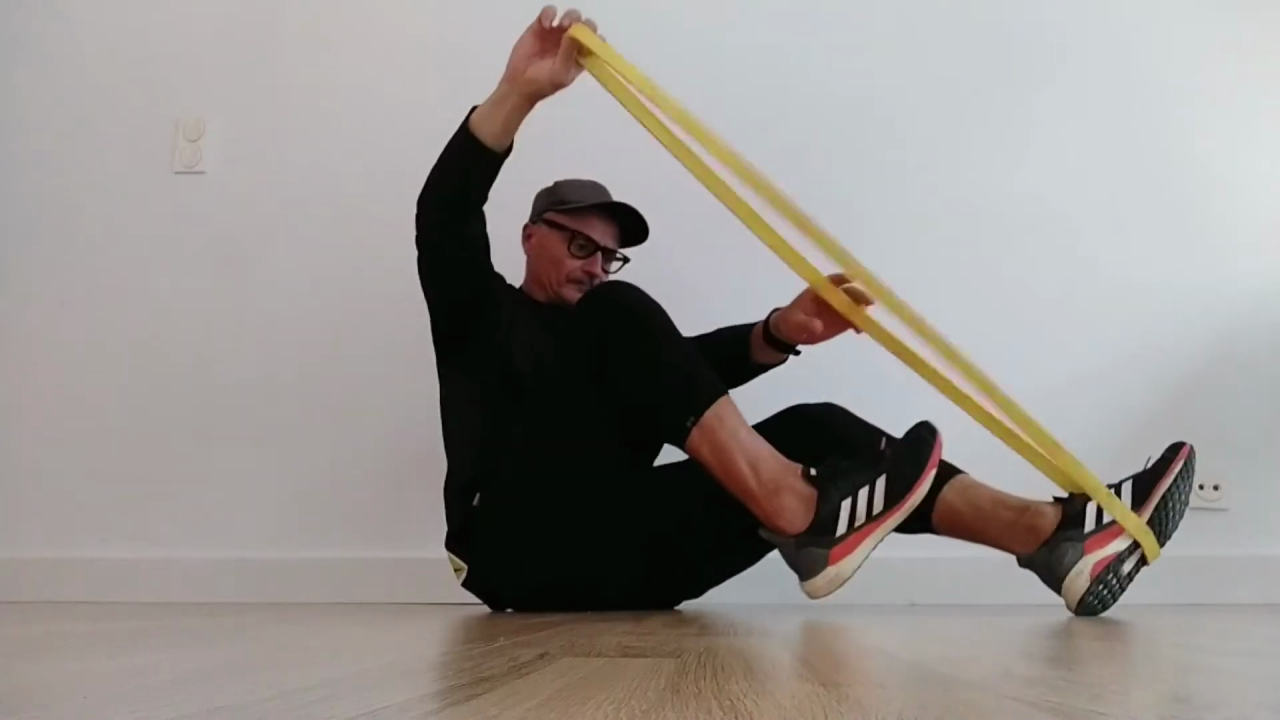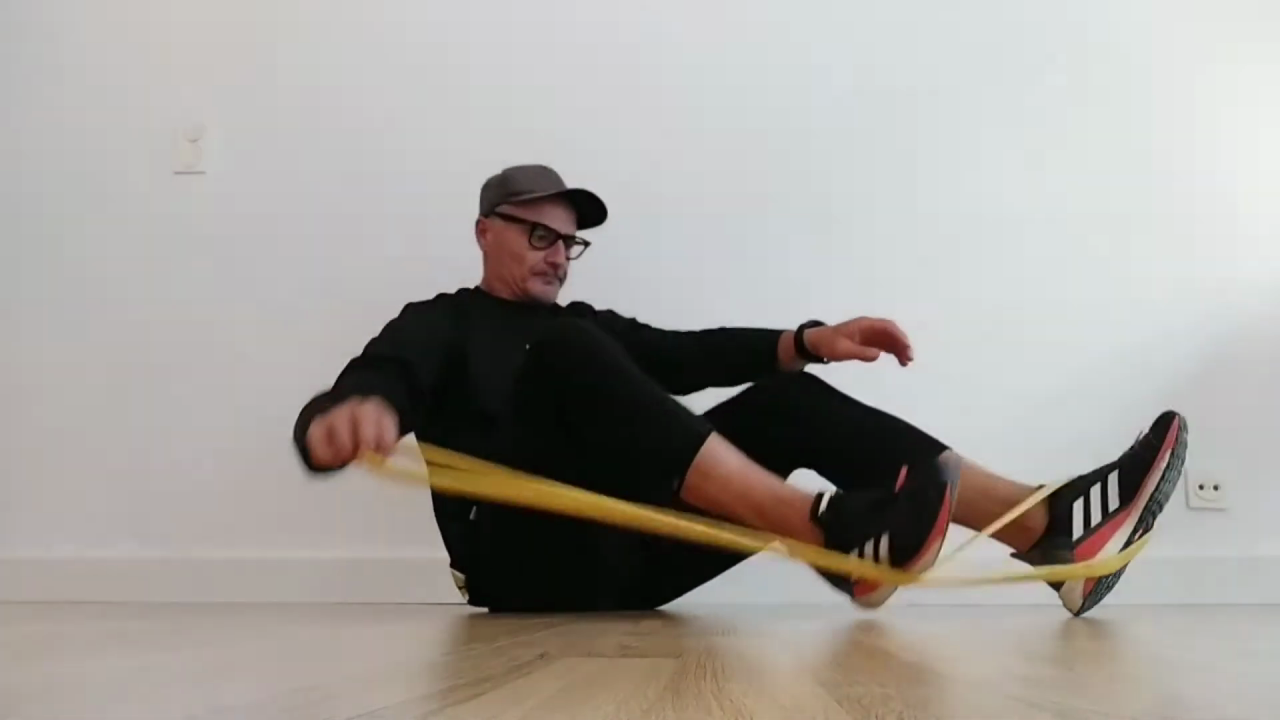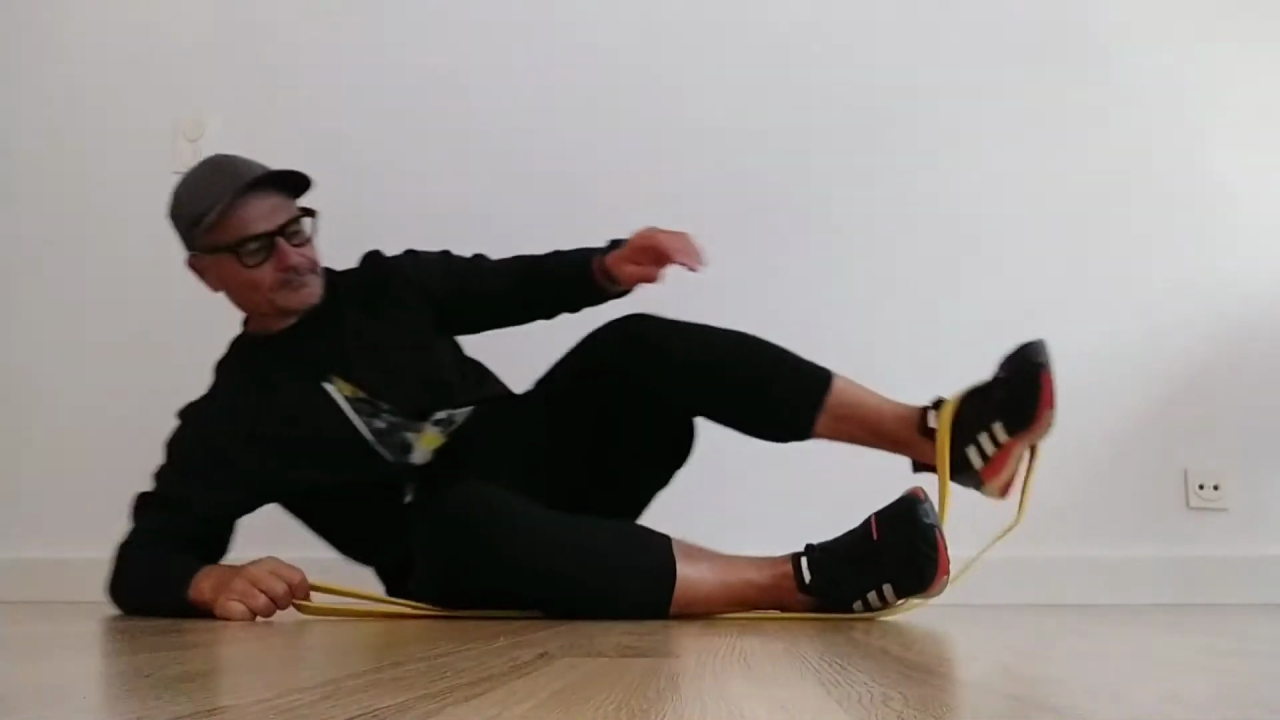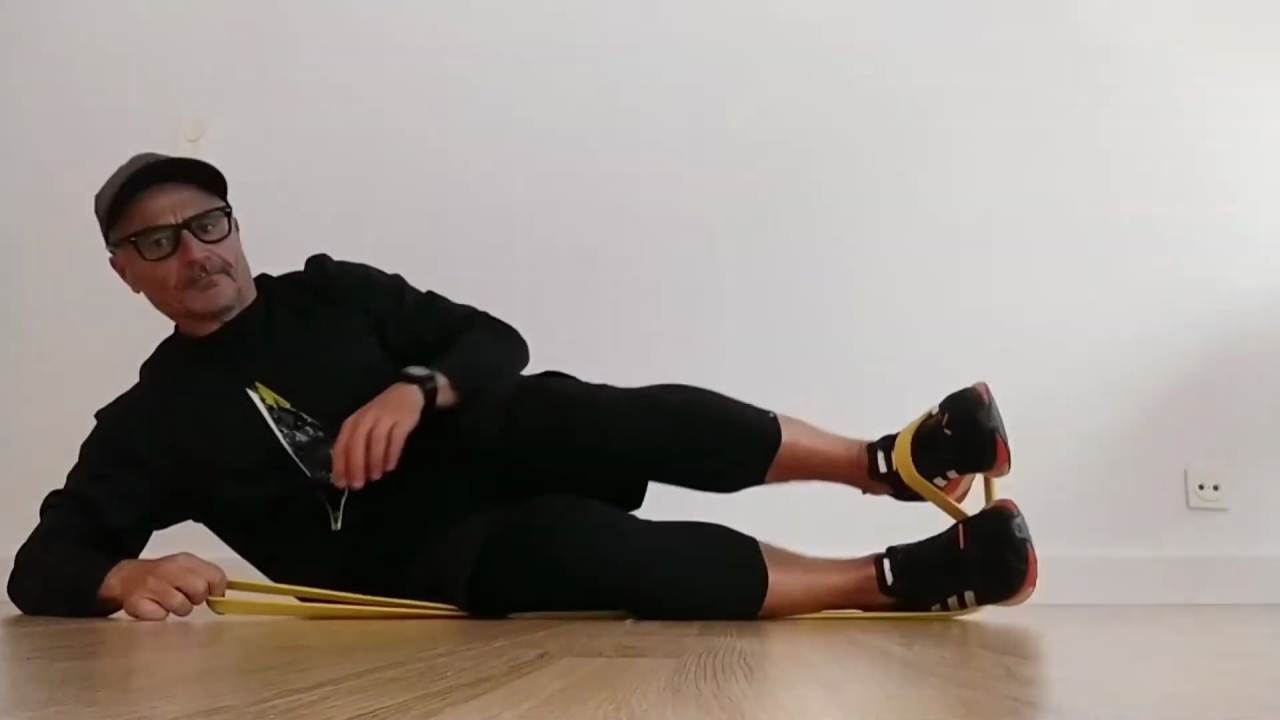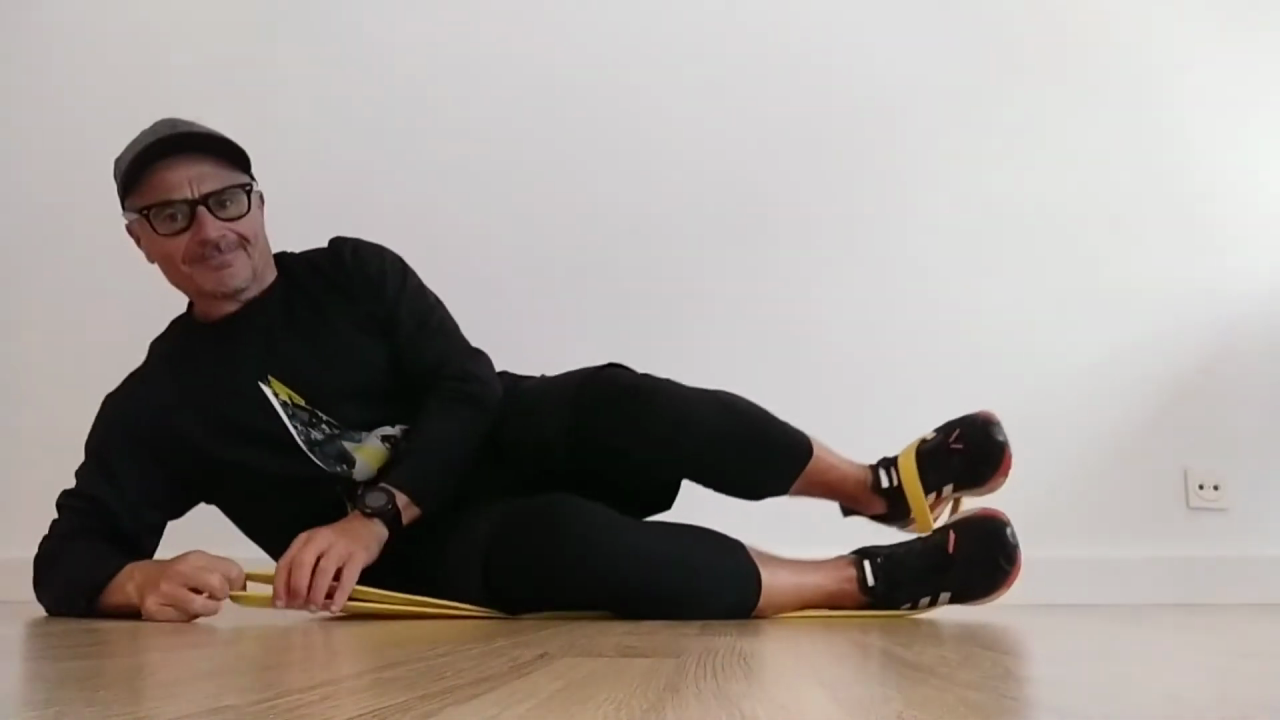
dt=1s
person 1, frame 1
left shoulder: (607, 329)
right shoulder: (480, 314)
left elbow: (698, 363)
right elbow: (443, 222)
left wrist: (782, 331)
right wrist: (518, 93)
left hip: (625, 565)
right hip: (527, 551)
left knee: (811, 430)
right knee: (618, 317)
left ankle: (1057, 536)
right ankle: (801, 516)
person 1, frame 2
left shoulder: (585, 324)
right shoulder: (439, 325)
left elbow: (692, 356)
right elbow: (346, 409)
left wrist: (809, 340)
right wrist: (350, 414)
left hip: (621, 547)
right hip: (528, 561)
left knee: (785, 402)
right knee: (568, 356)
left ankle: (1048, 526)
right ankle: (832, 530)
person 1, frame 3
left shoulder: (387, 286)
right shoulder: (228, 417)
left elbow: (521, 286)
right elbow: (139, 566)
left wrist: (613, 268)
right wrist: (214, 582)
left hip: (540, 461)
right hip: (452, 547)
left knee: (636, 345)
right knee: (472, 527)
left ankle: (938, 436)
right ankle: (812, 579)
person 1, frame 4
left shoulder: (332, 291)
right shoulder: (146, 423)
left elbow: (495, 342)
left wrist: (415, 388)
right wrist: (127, 576)
left hip: (474, 456)
right hip: (417, 565)
left knee: (562, 416)
right knee: (568, 541)
left ankle: (886, 463)
right ankle: (891, 578)
person 1, frame 5
left shoulder: (355, 272)
right shoulder: (154, 404)
left elbow: (468, 390)
right elbow: (65, 561)
left wrist: (370, 519)
right wrist: (142, 582)
left hip: (504, 443)
right hip: (434, 559)
left knee: (621, 405)
right knee: (563, 541)
left ankle: (880, 488)
right ankle: (873, 580)
